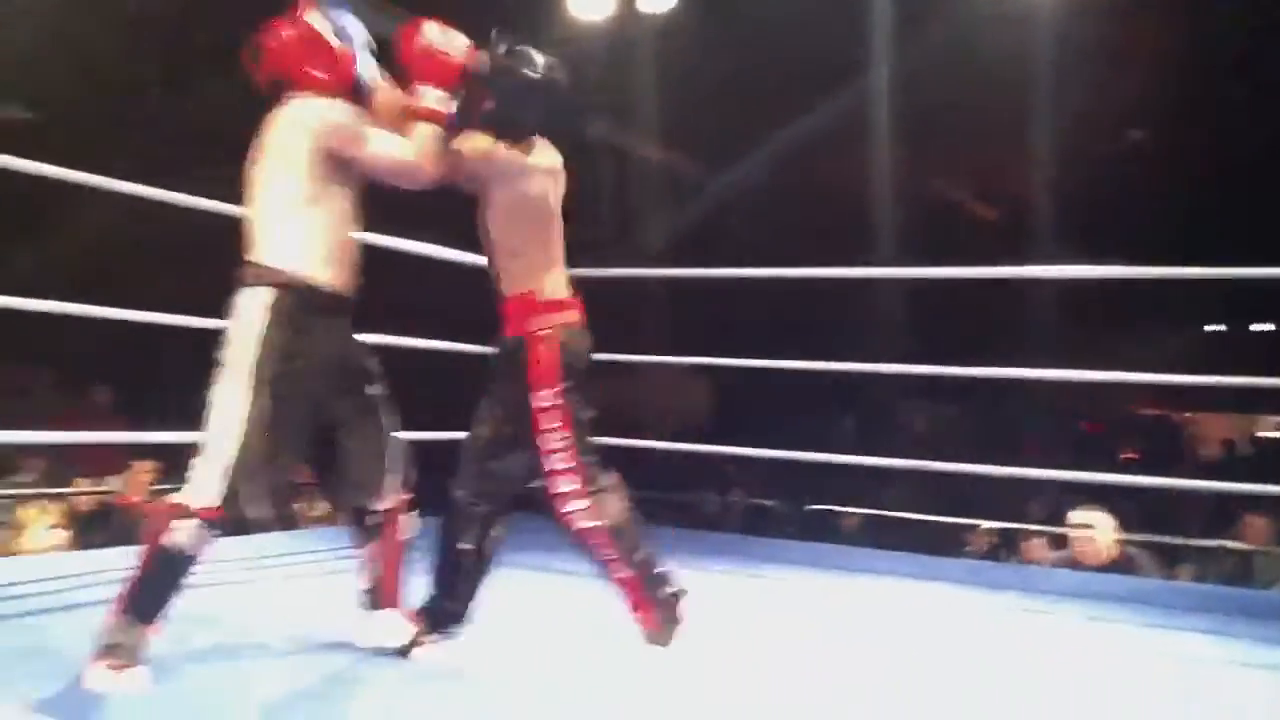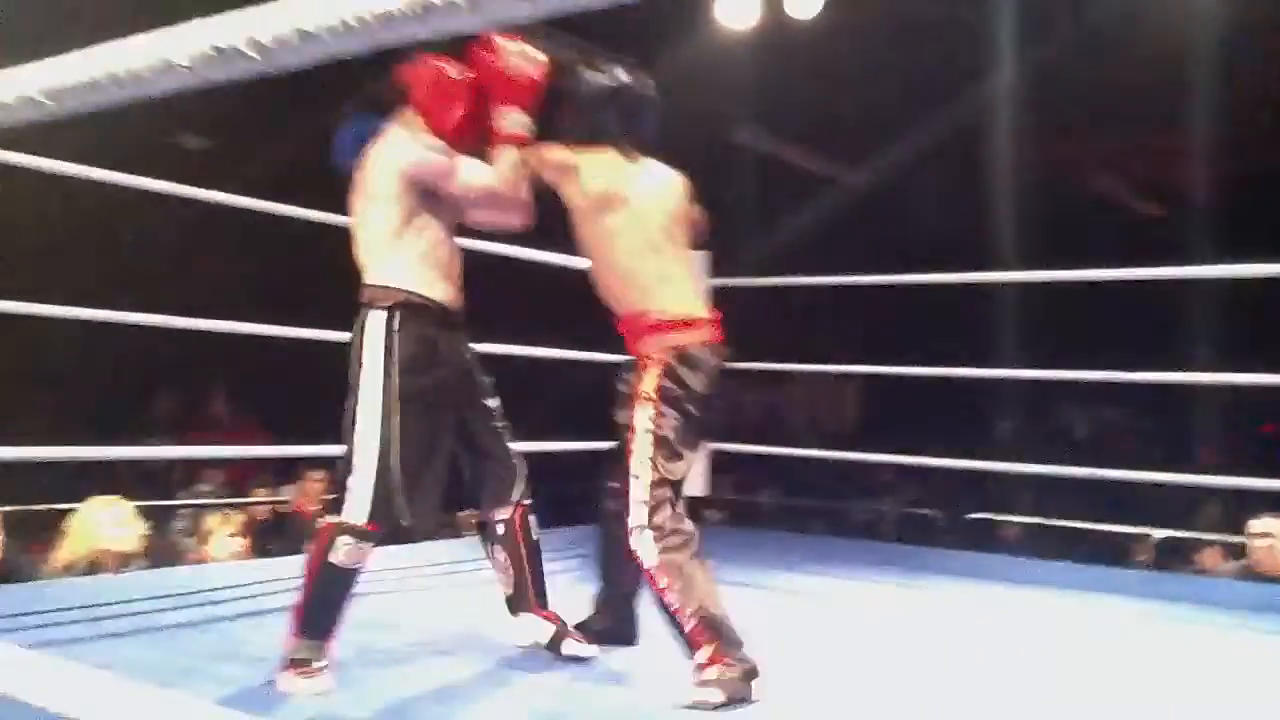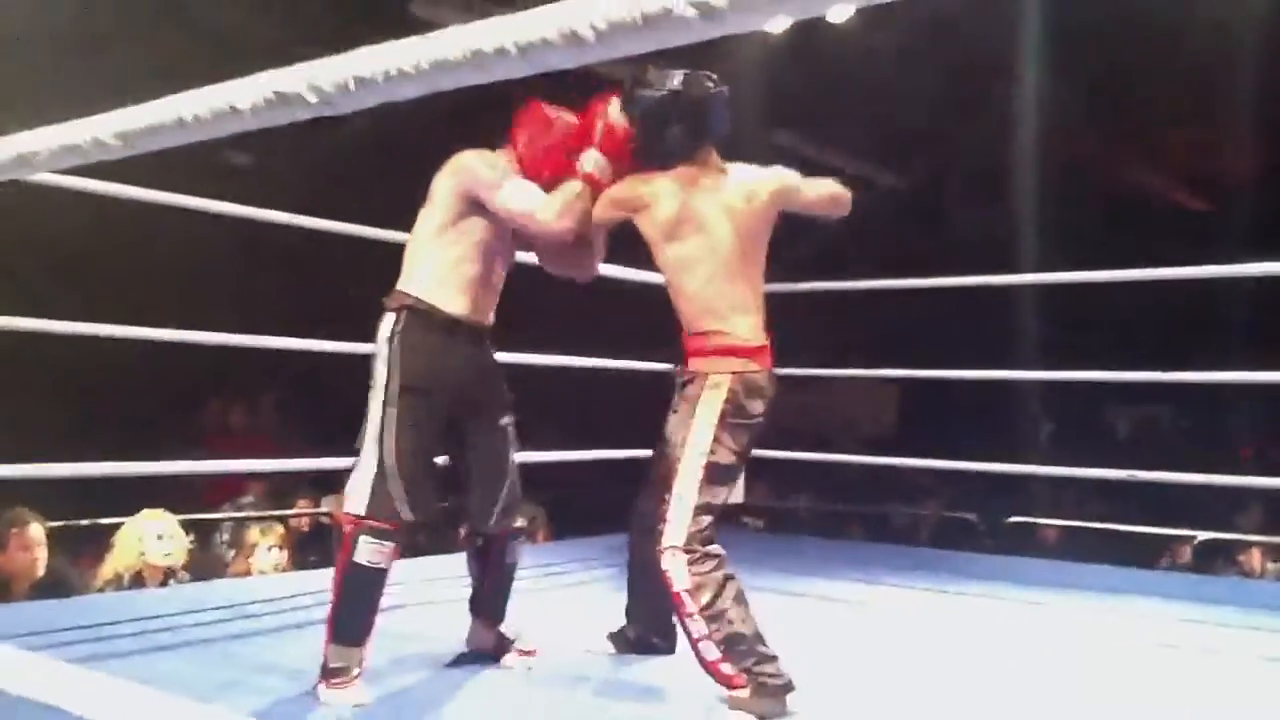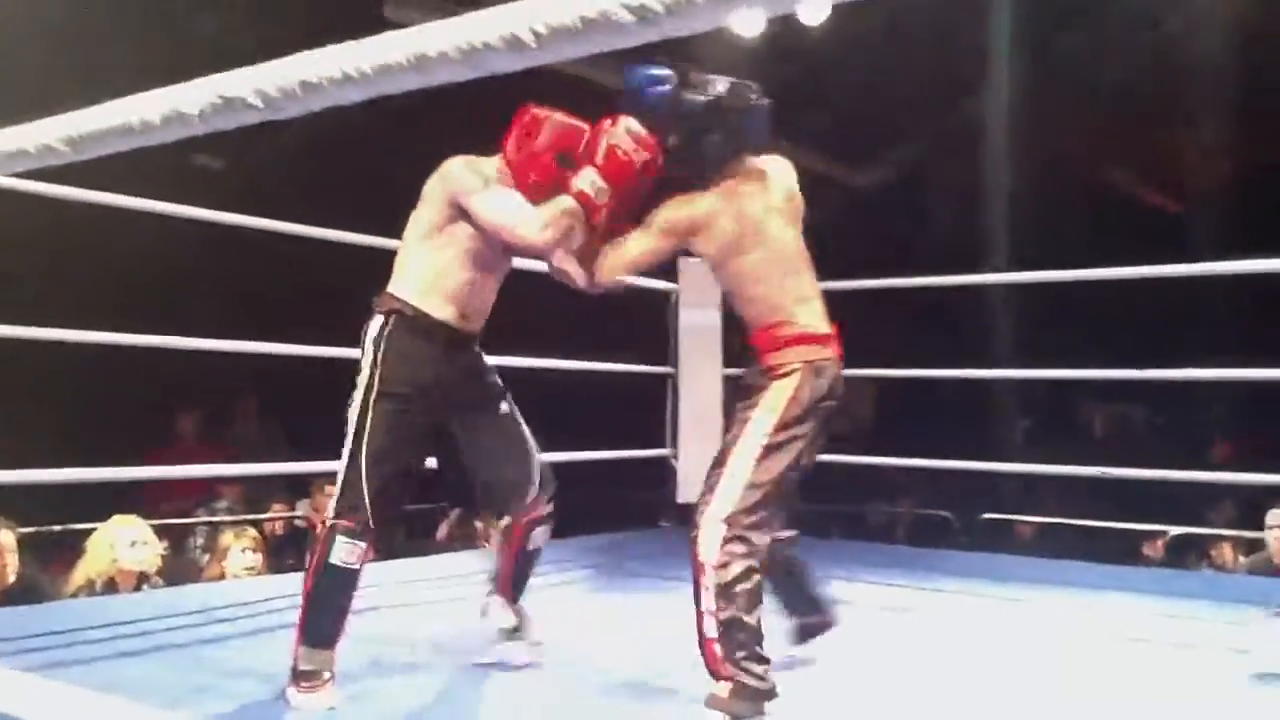
dt=0.3s
person 1, frame 1
left shoulder: (508, 158)
right shoulder: (534, 154)
left hip: (544, 333)
right hip: (528, 331)
left knee: (573, 480)
right knee: (480, 476)
left ankle: (656, 601)
right ankle: (445, 609)
person 1, frame 2
left shoulder: (578, 168)
right shoulder: (668, 180)
right elbow: (692, 224)
left hip: (667, 350)
right hip: (699, 342)
left knee: (648, 514)
right knee: (626, 492)
left ankle: (724, 661)
right ankle: (613, 620)
person 1, frame 3
left shoulder: (645, 193)
right shoulder: (764, 181)
right elbow: (841, 200)
left hip: (720, 372)
right hip: (748, 368)
left knee: (681, 539)
right knee: (658, 509)
right ankle: (649, 626)
person 1, frame 4
left shoulder: (689, 214)
right shoulder: (777, 174)
left elbow: (601, 270)
right wrist: (680, 102)
left hip: (793, 366)
right hip: (810, 358)
left knee: (725, 518)
right knee: (758, 504)
right ankle: (806, 608)
person 2, frame 1
left shoulder: (321, 126)
right shoulder: (319, 116)
left elbow: (409, 167)
right elbow: (420, 167)
left wrist: (370, 76)
right wrist: (435, 89)
left hip: (330, 324)
right hip: (278, 317)
left knee: (383, 476)
right knee: (217, 486)
left ankle: (389, 618)
right ankle: (123, 638)
person 2, frame 2
left shoulder: (430, 163)
right shoulder: (405, 148)
left elbow: (516, 214)
right elbow: (506, 193)
left wrist: (504, 124)
right wrist: (513, 114)
left hip: (443, 340)
right hip: (399, 334)
left knee: (505, 481)
right knee: (370, 502)
left ankle: (536, 621)
right ankle: (305, 651)
person 2, frame 3
left shoulder: (513, 199)
right shoulder: (477, 168)
left elbow: (580, 265)
right elbow: (555, 221)
left wrist: (595, 183)
right wrist: (597, 158)
left hip: (472, 351)
right hip: (420, 341)
left knee: (499, 505)
right knee: (382, 501)
left ankle: (484, 632)
right ankle: (342, 660)
person 2, frame 4
left shoulder: (526, 204)
right shoulder: (469, 175)
left elbow: (587, 277)
right elbow: (540, 234)
left wrist: (608, 190)
right wrist: (599, 174)
left hip: (464, 357)
right hip: (405, 346)
left knee: (530, 488)
right knee: (358, 505)
left ankle: (505, 607)
right ankle: (311, 663)
